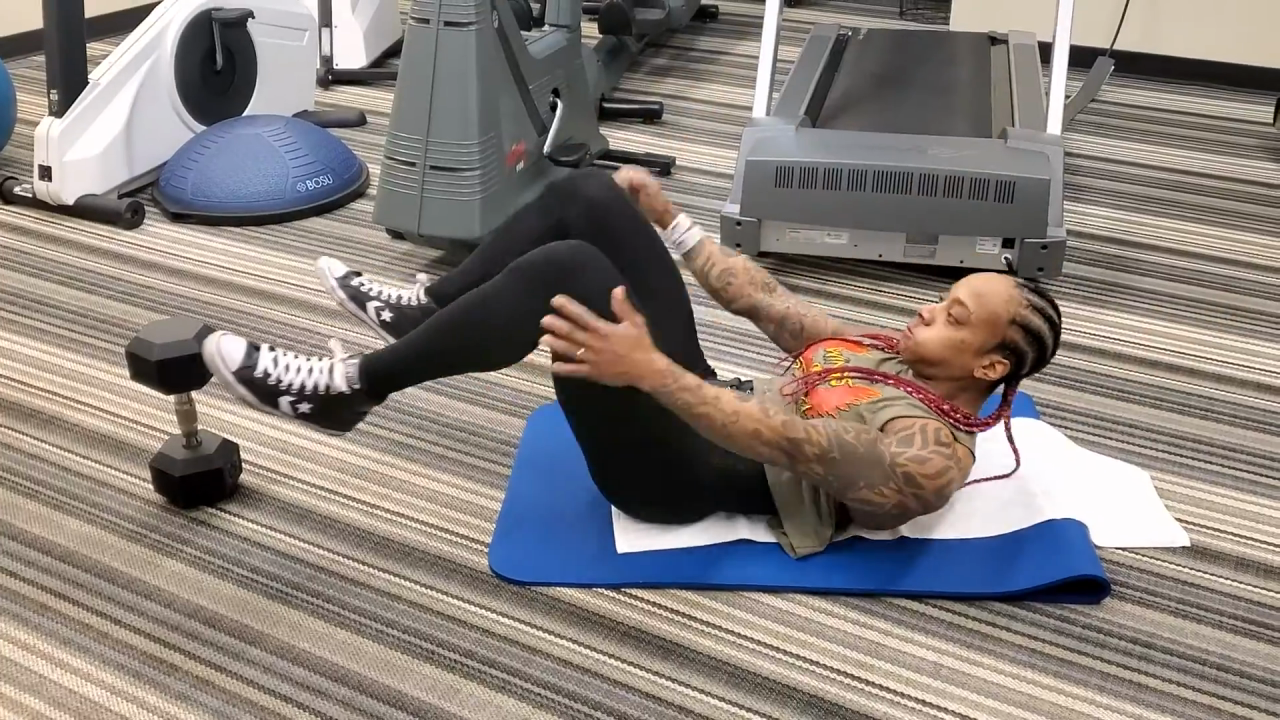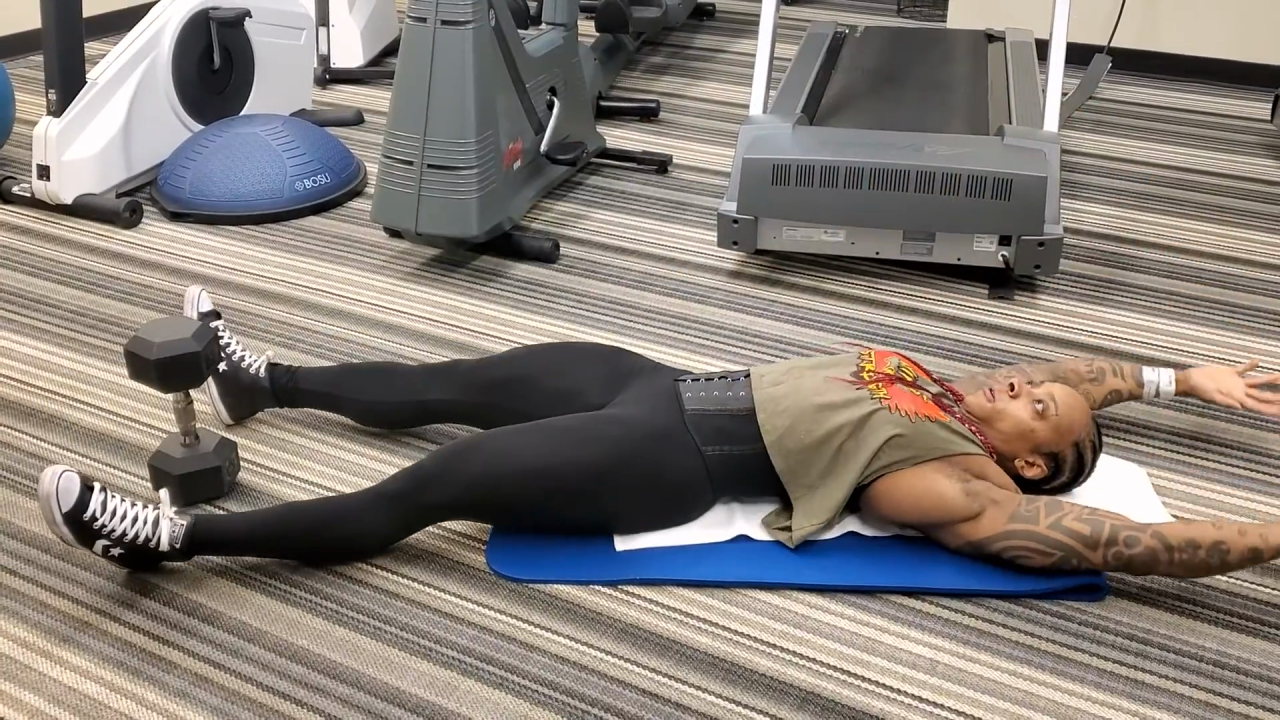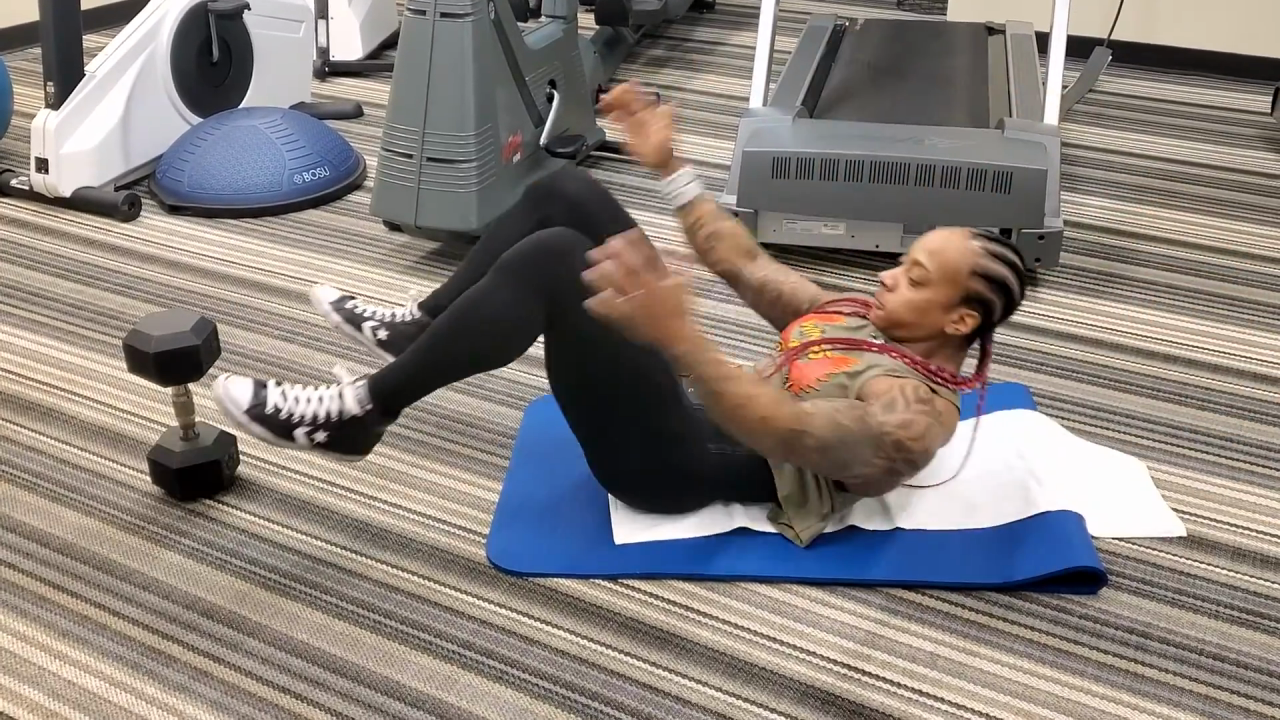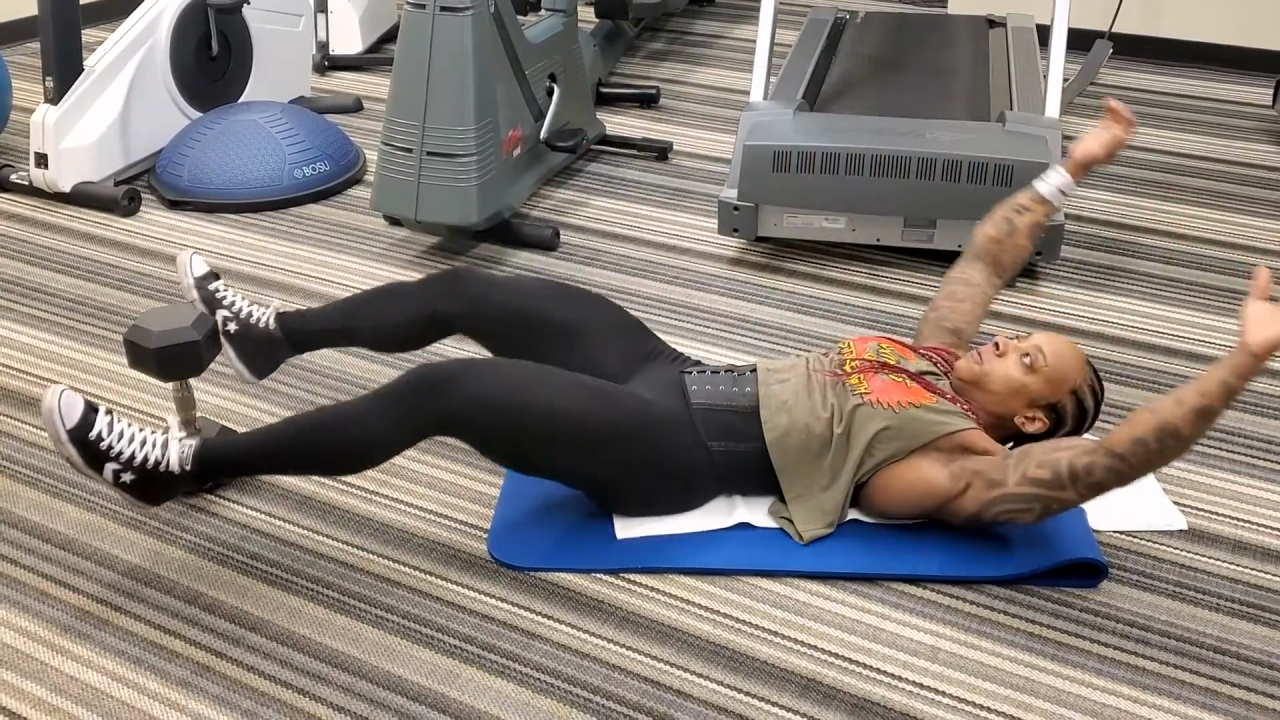
dt=1s
person 1, frame 1
left shoulder: (928, 458)
right shoulder: (907, 357)
left elbow: (789, 445)
right elbow: (764, 297)
left wrist: (649, 371)
right wrist: (670, 223)
left hip: (665, 473)
right hip: (690, 411)
left knee: (564, 269)
right knee: (587, 198)
left ankle: (350, 384)
right ankle: (421, 309)
person 1, frame 2
left shoulder: (974, 492)
right shoulder: (960, 399)
left elbow: (1128, 539)
right elbow: (1068, 361)
left hip: (668, 464)
right hip: (669, 386)
left knee: (422, 490)
right knee: (449, 388)
left ankle: (168, 536)
right ankle: (258, 379)
person 1, frame 3
left shoulder: (906, 419)
right shoulder: (878, 318)
left elbow: (775, 429)
right elbow: (742, 262)
left wrist: (675, 331)
right wrist: (667, 167)
left hip: (673, 462)
right hip: (680, 402)
left knee: (552, 258)
right knee: (563, 192)
left ankle: (358, 408)
right ankle: (413, 330)
person 1, frame 4
left shoulder: (976, 470)
right shoulder: (942, 367)
left elbow: (1111, 455)
right elbow: (985, 257)
right wrist: (1066, 172)
left hip: (672, 454)
right hip: (675, 375)
left knee: (435, 392)
right knee: (460, 292)
left ankle: (180, 462)
right ankle: (270, 334)
